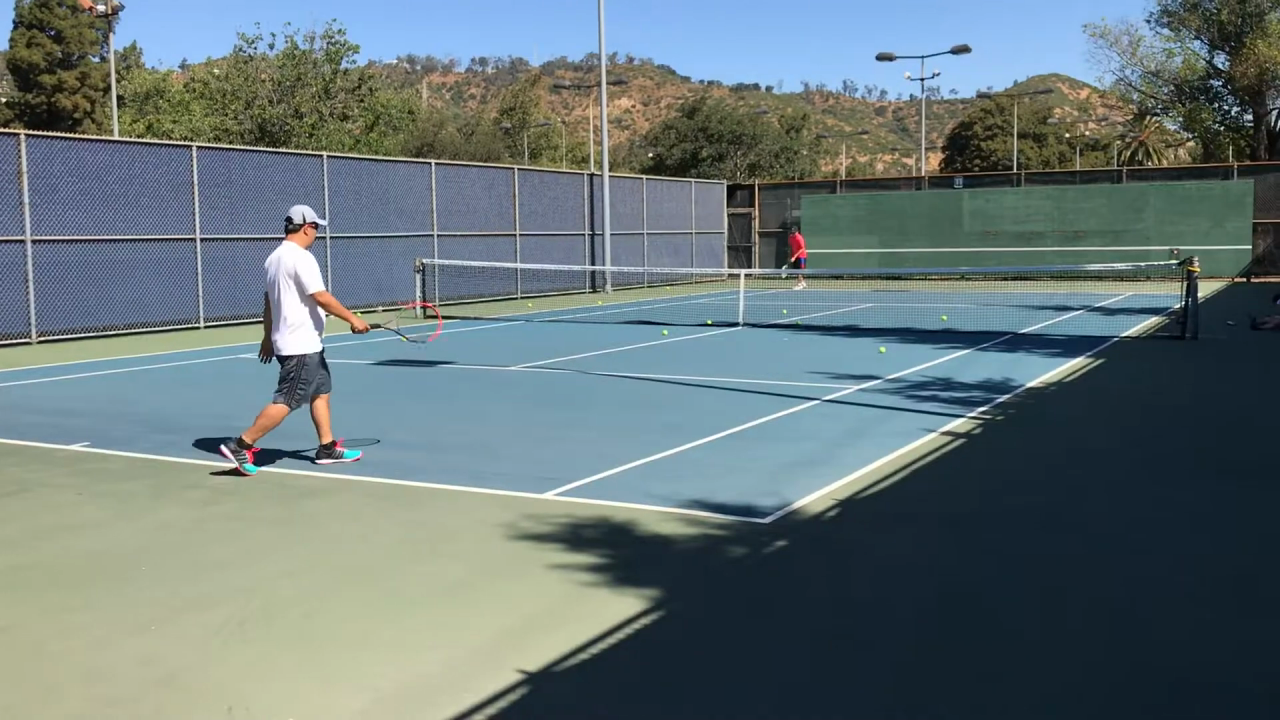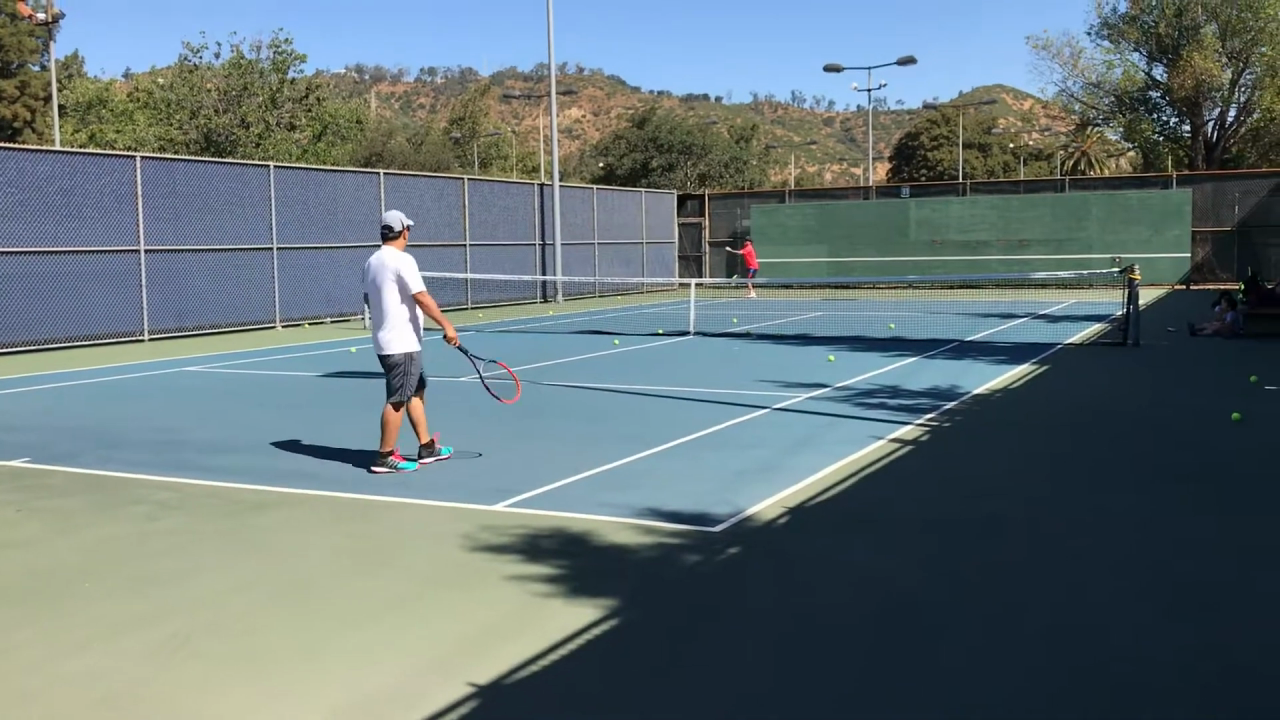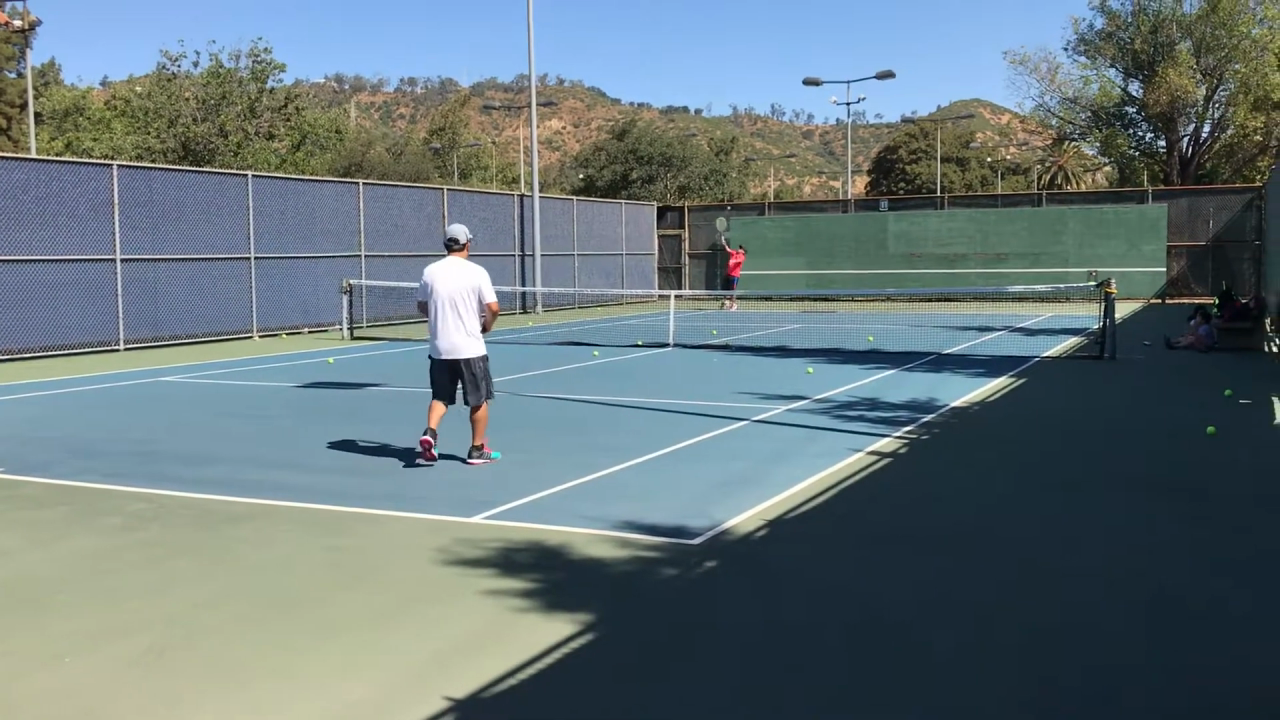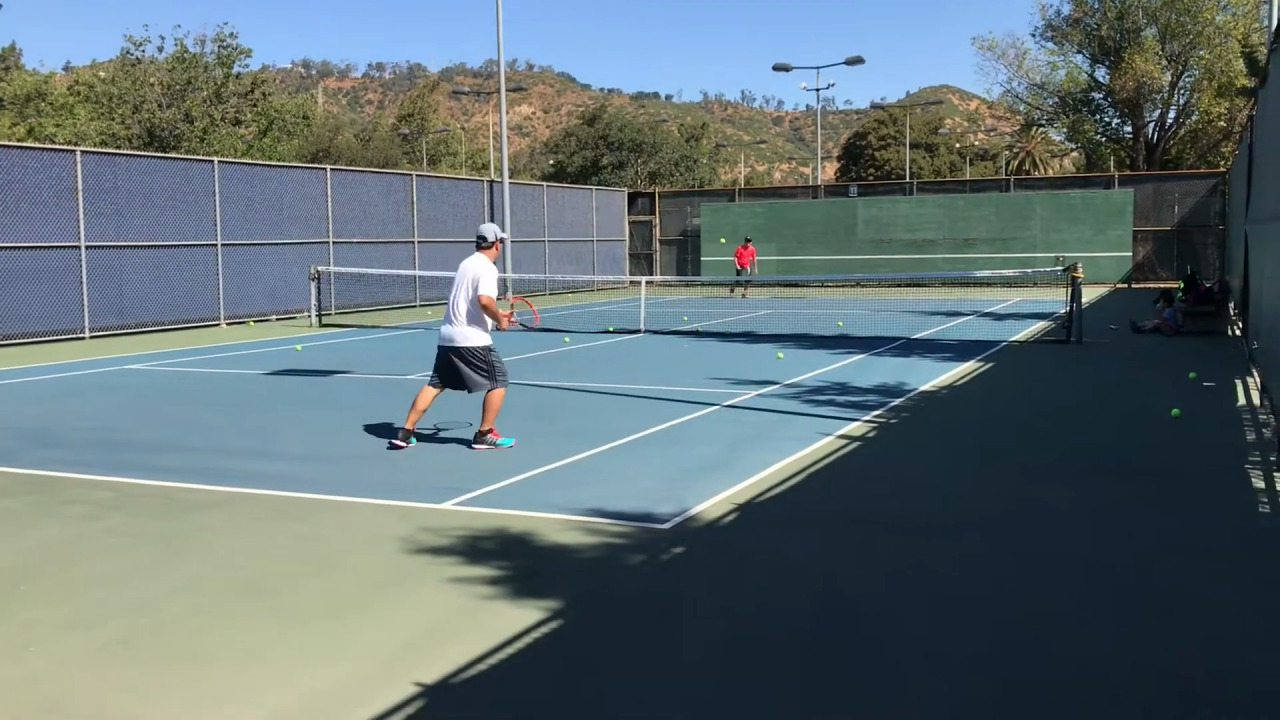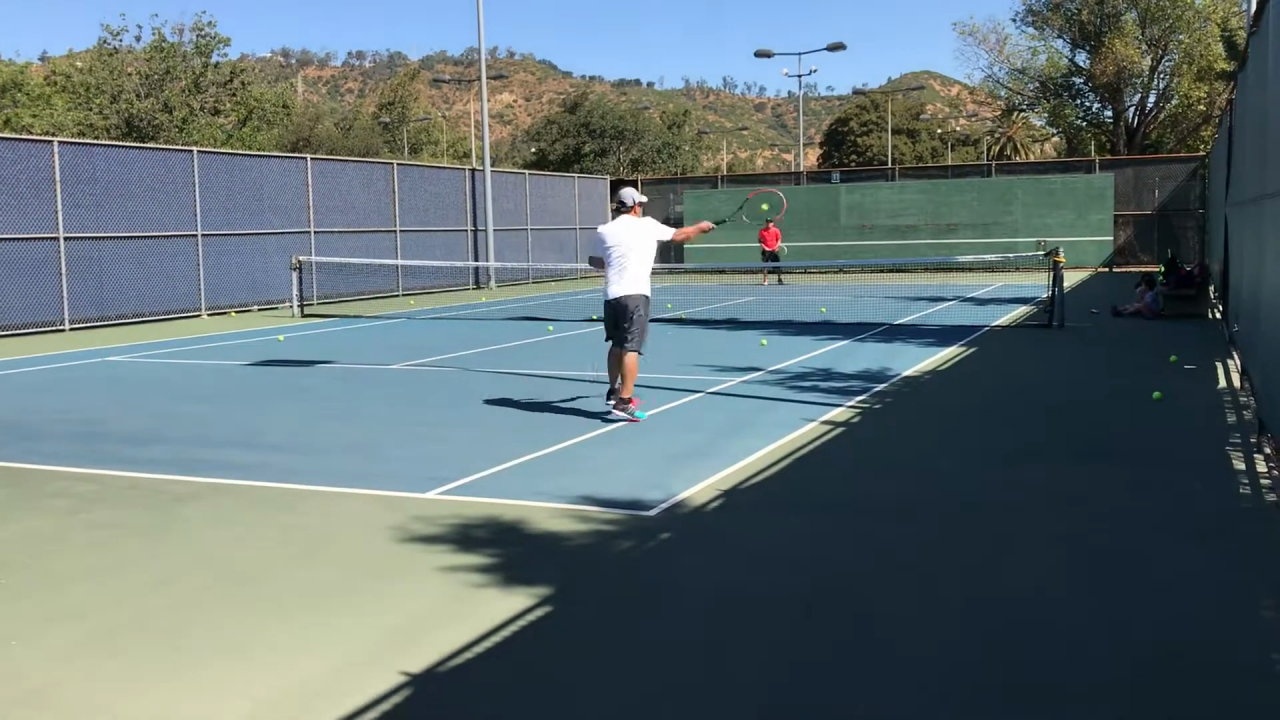
dt=1s
person 1, frame 1
left shoulder: (275, 257)
right shoulder: (301, 257)
left elbow: (269, 300)
right elbow: (322, 297)
left wrist: (267, 336)
right wrist: (352, 318)
left hip: (292, 342)
right hip: (301, 344)
left knee: (320, 393)
right knee: (287, 400)
left ankle: (328, 448)
right ankle: (240, 445)
person 1, frame 2
left shoulder: (372, 262)
right shoulder: (402, 260)
left elbow: (369, 298)
right elbow: (421, 297)
right wrist: (446, 325)
left hip: (385, 341)
right hip: (401, 344)
left knee: (416, 392)
right knee: (398, 399)
left ankle: (426, 447)
right ankle: (385, 457)
person 1, frame 3
left shoulder: (430, 271)
right shoulder: (477, 272)
left elbow: (422, 307)
right elbow: (493, 308)
right wrist: (487, 325)
left hip: (440, 349)
right hip: (470, 348)
left knee: (440, 398)
right knee: (478, 400)
left ankle: (430, 433)
right ankle: (477, 449)
person 1, frame 4
left shoulder: (466, 264)
right shoulder: (487, 268)
right elbow: (484, 301)
left wrist: (497, 315)
right wrist: (499, 318)
left hip: (448, 336)
right hip: (472, 339)
left knee: (435, 385)
right knee: (498, 384)
left ankle: (406, 432)
right ankle: (485, 434)
person 1, frame 5
left shoulder: (603, 231)
right shoulder: (646, 224)
left elbow: (594, 261)
right elbow: (678, 236)
right wrist: (700, 227)
left hip: (612, 296)
right hip: (634, 295)
left knee: (617, 344)
right knee: (631, 348)
left ankle: (614, 392)
right ankle: (624, 402)
